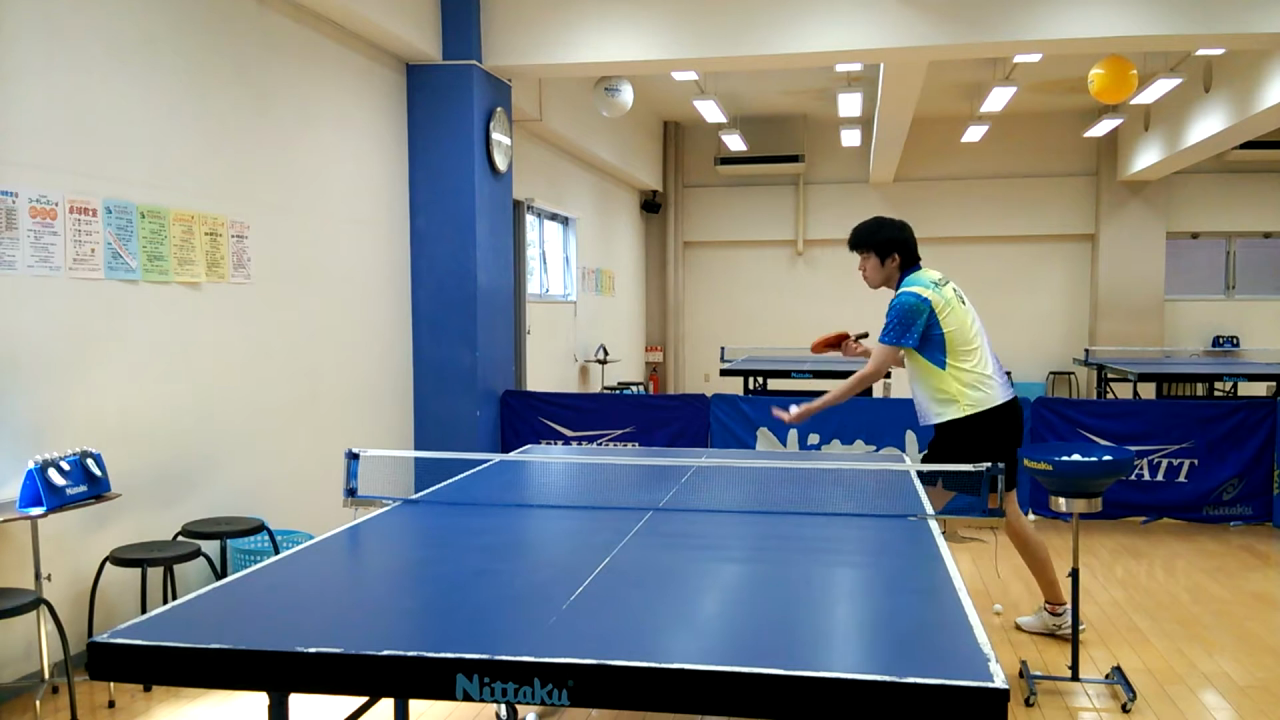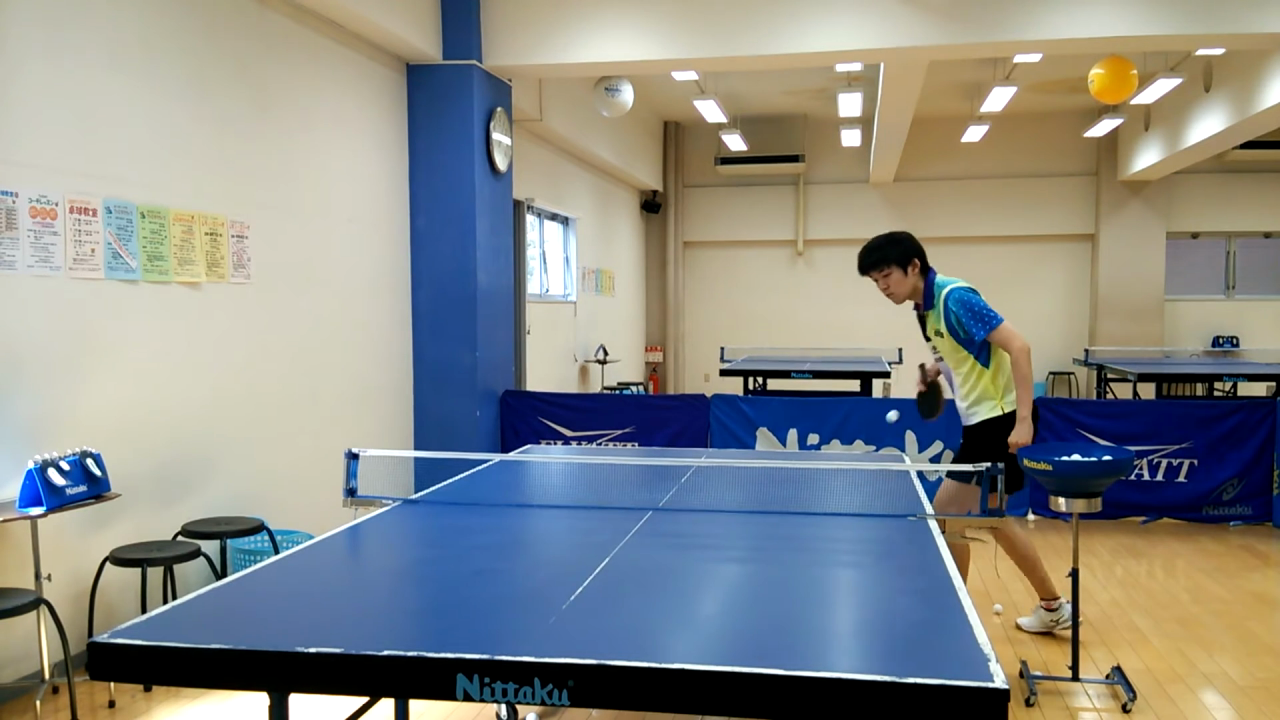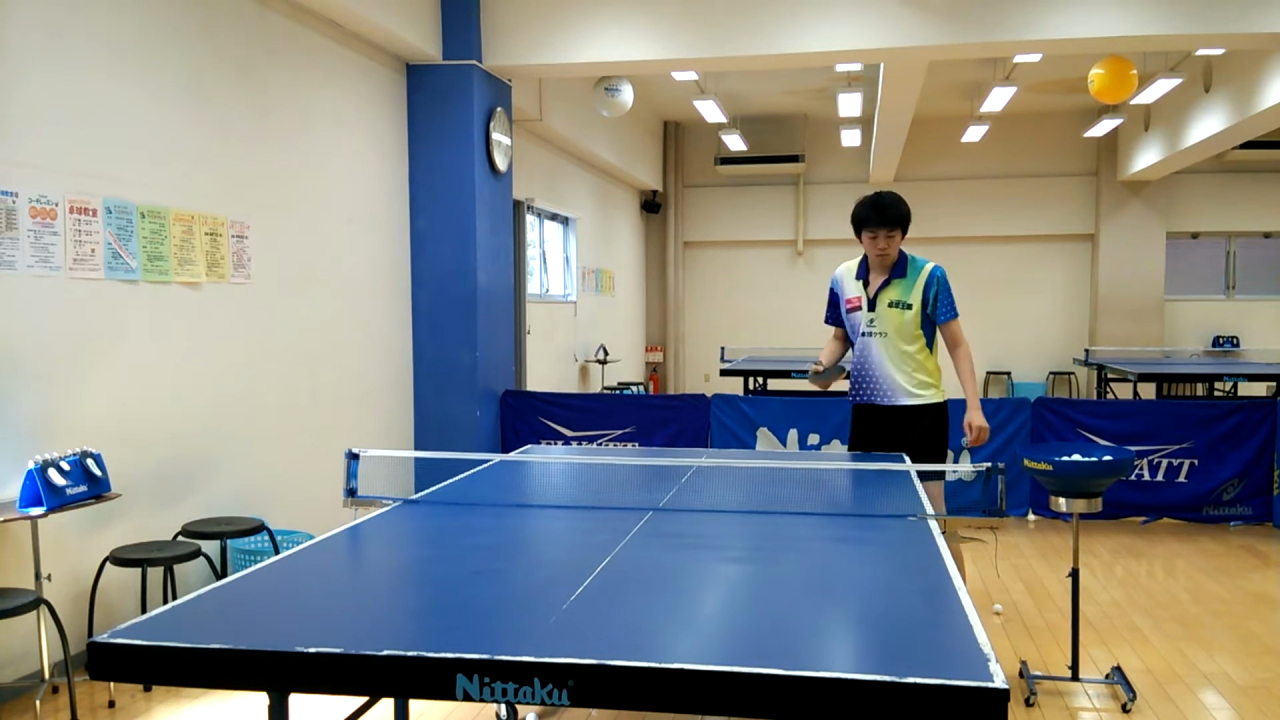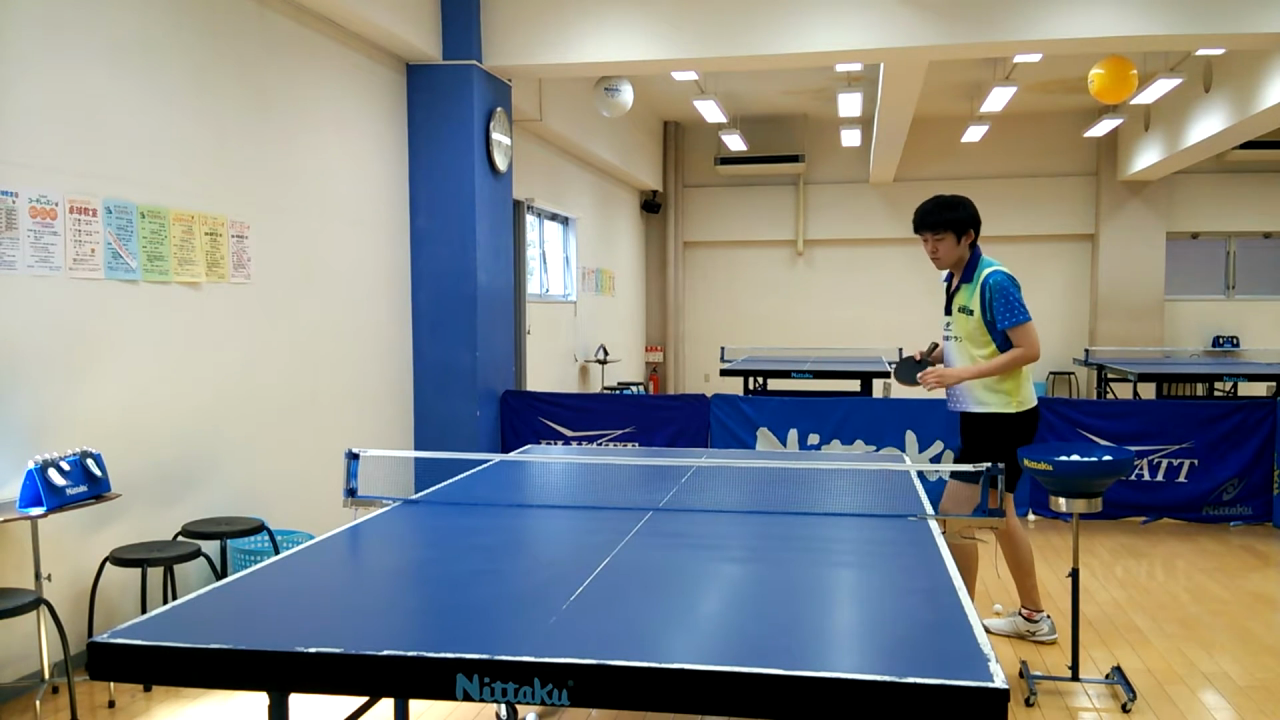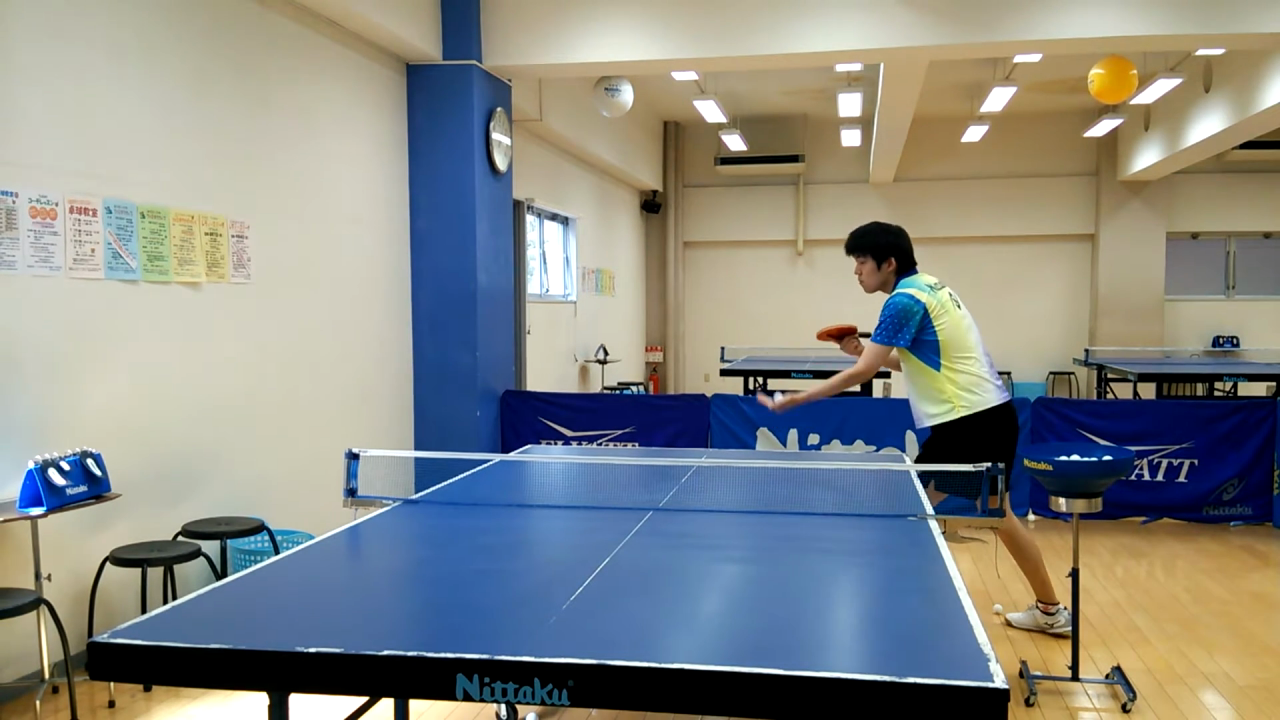
dt=1s
person 1, frame 1
left shoulder: (910, 298)
right shoulder: (934, 284)
left elbow: (872, 374)
left wrist: (811, 408)
right wrist: (869, 350)
left hip: (972, 421)
right hip: (1000, 411)
right knee: (1008, 512)
right ankle: (1059, 611)
person 1, frame 2
left shoulder: (955, 297)
right shoulder: (925, 303)
left elbow: (1018, 346)
left wrist: (1024, 420)
right wrist: (932, 372)
left hip: (1000, 419)
right hip: (982, 421)
left knee: (943, 513)
right ankle: (1053, 604)
person 1, frame 3
left shoulder: (930, 276)
right shoulder: (843, 278)
left elbow: (957, 344)
left wrist: (973, 406)
right wrist: (825, 363)
left hip: (921, 409)
right hip: (867, 409)
left knee: (931, 516)
person 1, frame 4
left shoulder: (994, 280)
right shoulder: (953, 279)
left elbow: (1028, 350)
left wrist: (958, 374)
right wrist: (936, 357)
left hip: (1000, 415)
right hip: (983, 413)
left knee: (951, 515)
right knee: (1001, 515)
right ankle: (1034, 616)
person 1, frame 5
left shoulder: (905, 300)
right shoulder: (928, 287)
left elbow: (861, 372)
left wrist: (797, 398)
right wrist: (873, 349)
left hip: (968, 423)
right hip: (996, 415)
right knee: (999, 515)
right ankle: (1051, 610)
